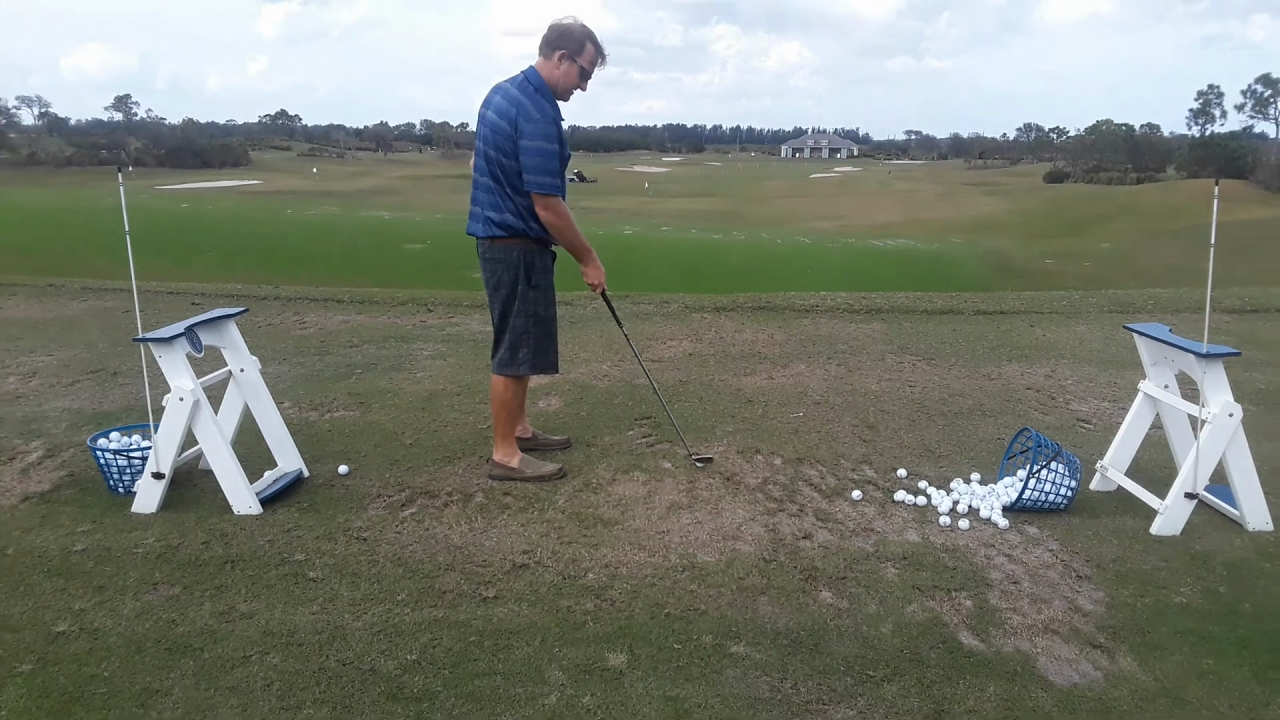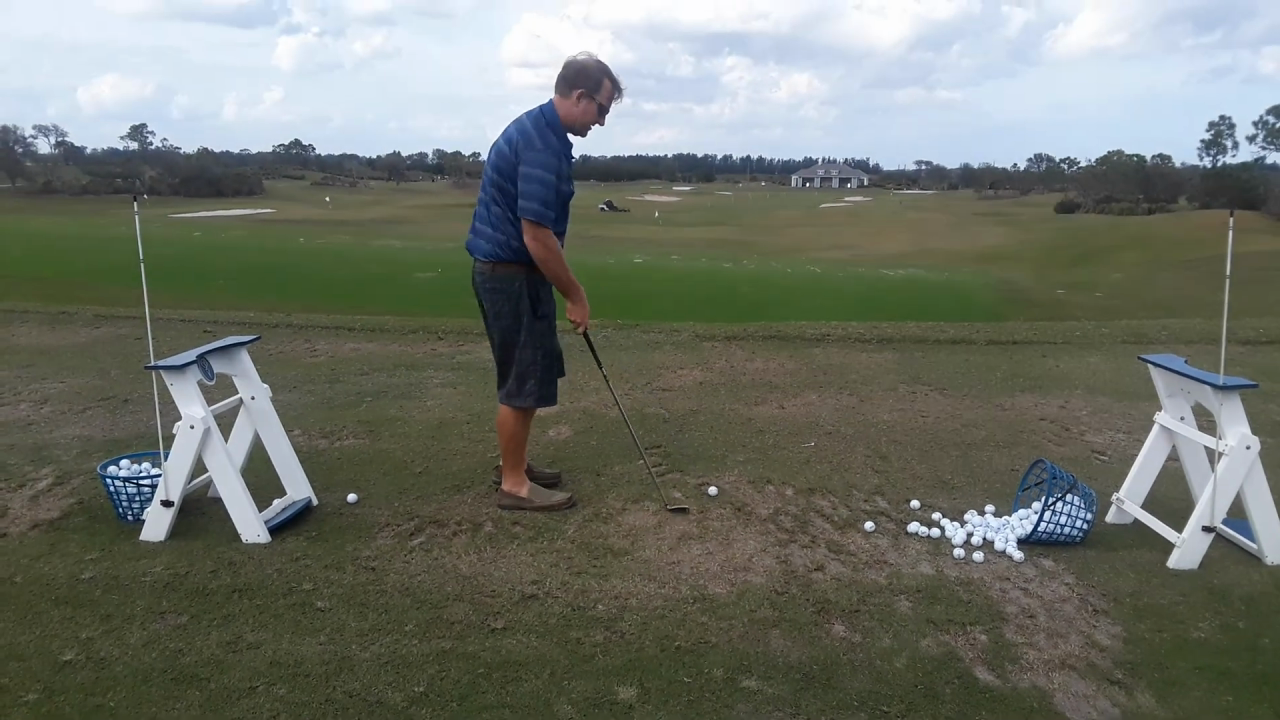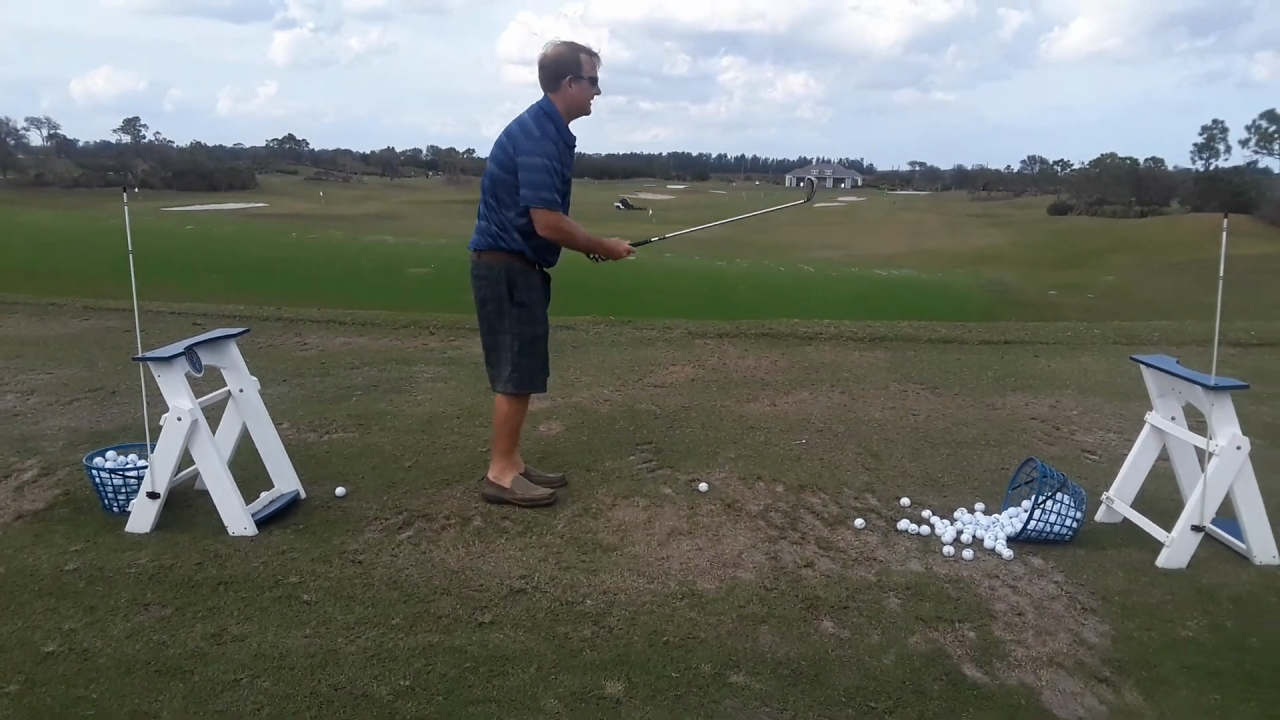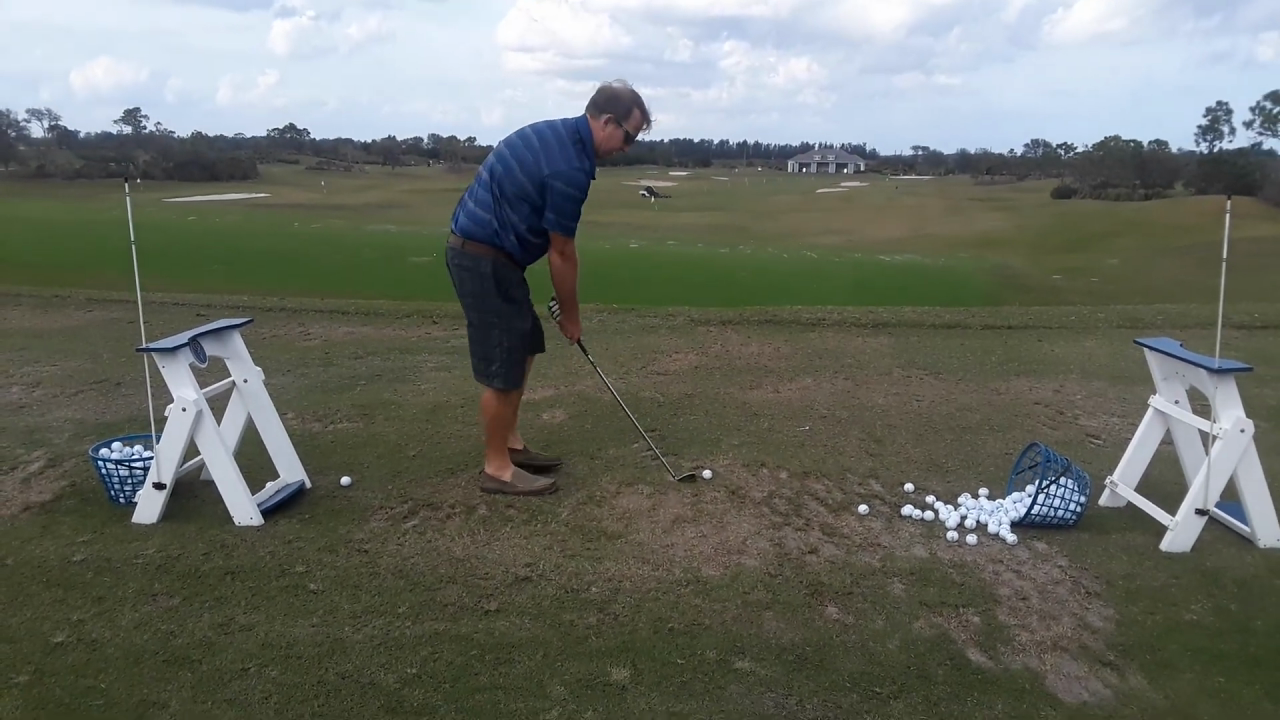
dt=1s
person 1, frame 1
left shoulder: (504, 92)
right shoulder: (537, 113)
left elbow: (487, 167)
right elbow: (546, 205)
right wrist: (588, 259)
left hip: (500, 237)
right hip: (518, 246)
left knee: (520, 344)
right knee: (515, 350)
left ankle: (518, 429)
right ankle: (504, 454)
person 1, frame 2
left shoulder: (532, 125)
right shoulder: (544, 145)
right elbow: (538, 237)
right wrist: (575, 296)
left hip: (504, 268)
right hip: (513, 275)
left knee: (534, 372)
right knee: (523, 380)
left ankle: (514, 462)
right ankle: (513, 484)
person 1, frame 3
left shoulder: (549, 130)
right shoulder: (538, 137)
left elbow: (550, 211)
right elbow: (548, 224)
left wrist: (593, 243)
right wrist: (603, 246)
left hip: (519, 266)
right hip: (506, 267)
left knee: (521, 372)
right knee: (516, 374)
left ankle: (512, 464)
right ankle: (499, 475)
person 1, frame 4
left shoulder: (557, 135)
right shoulder: (570, 166)
right elbow: (562, 253)
right wrist: (570, 315)
left hip: (486, 249)
right hip: (485, 257)
left knee: (521, 348)
right knee: (503, 360)
left ankle: (510, 444)
right ankle: (497, 468)
